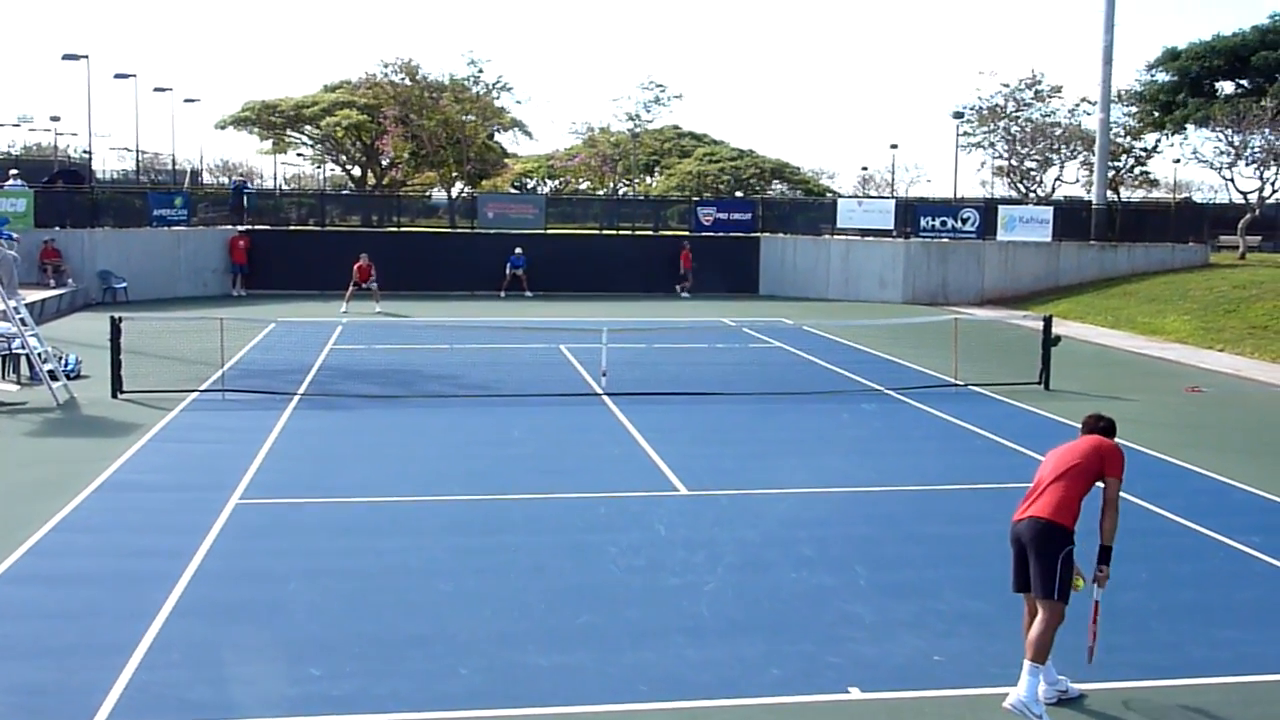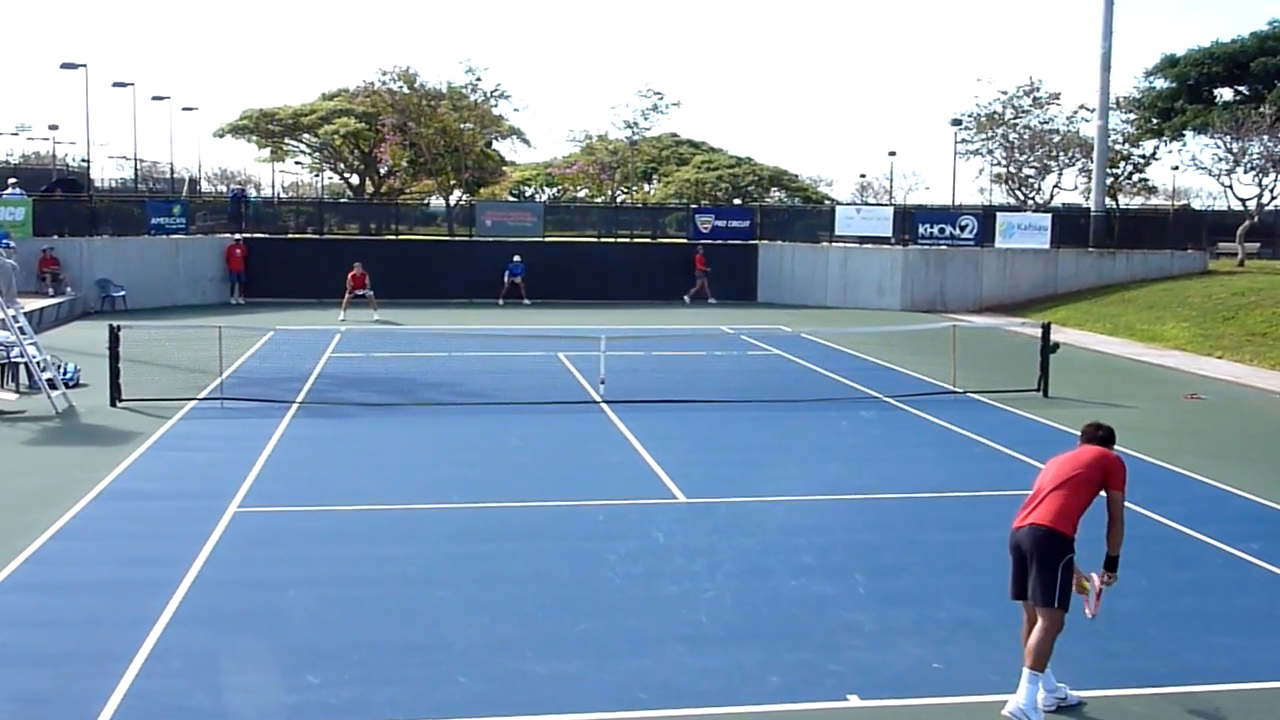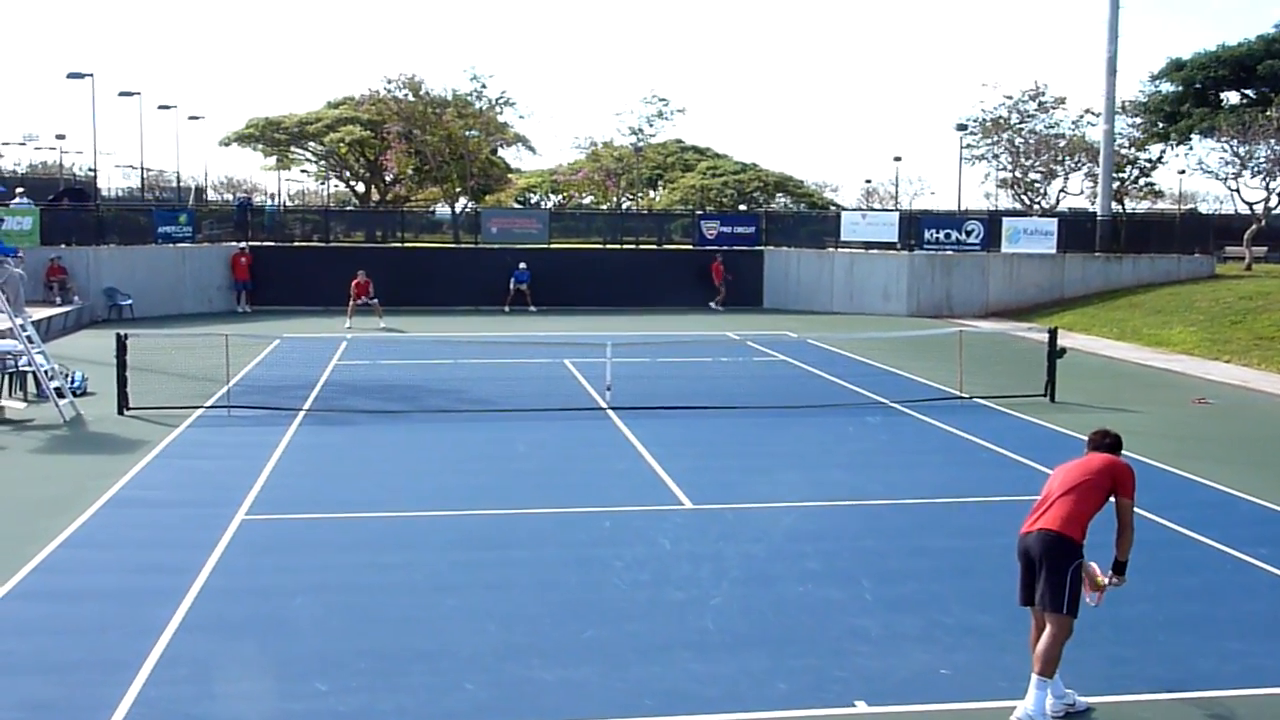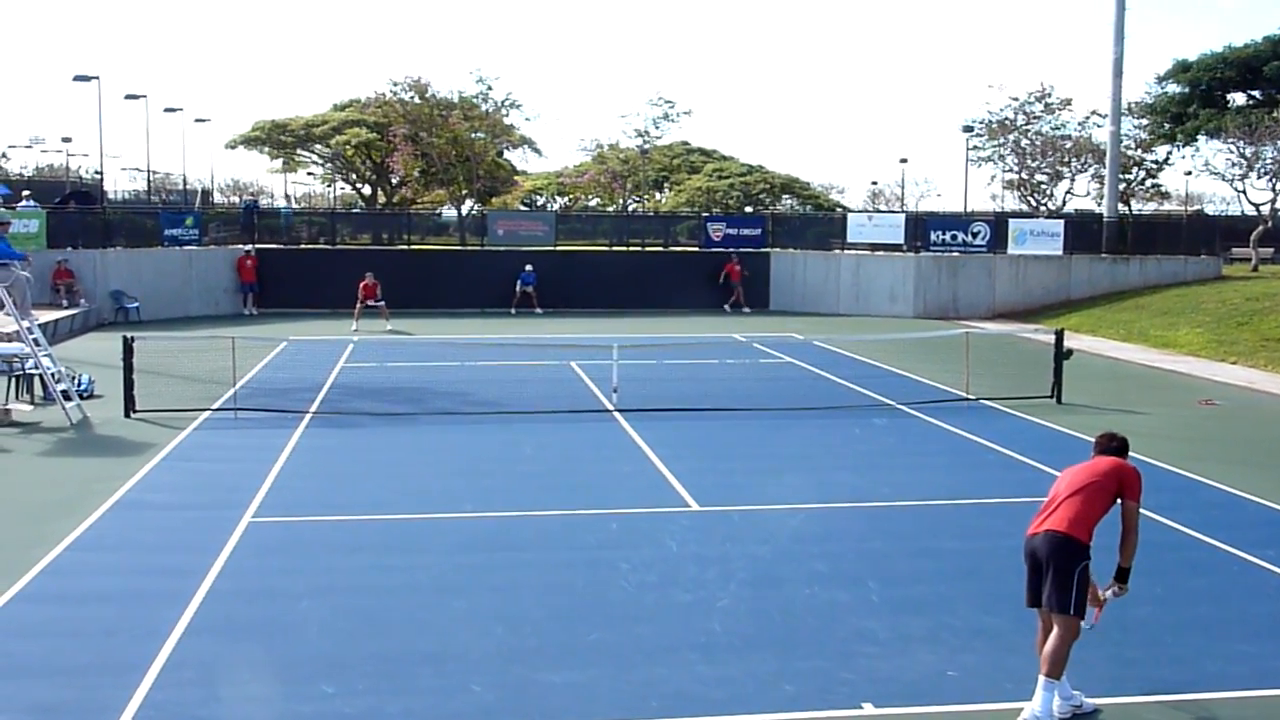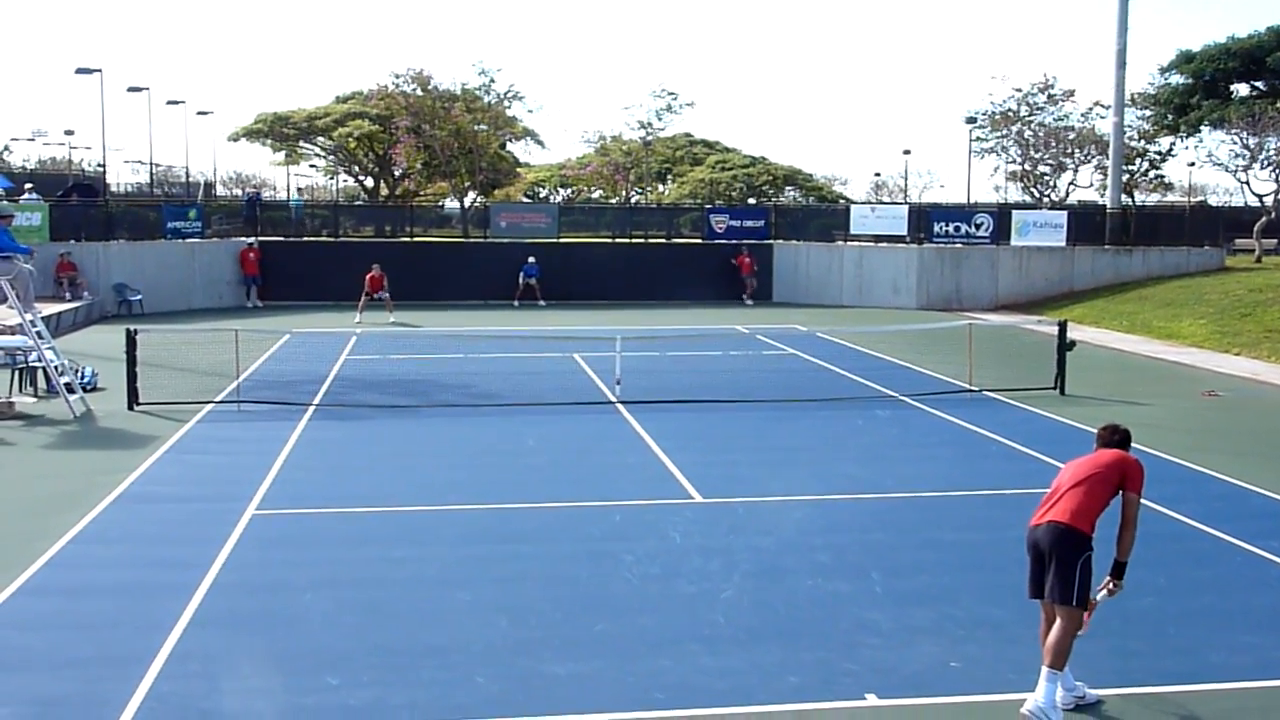
dt=0.2s
person 1, frame 1
left shoulder: (1060, 450)
right shoulder: (1111, 450)
right elbow: (1110, 507)
left wrist: (1067, 564)
right wrist: (1103, 559)
left hip: (1021, 523)
right hip: (1049, 527)
left knee: (1034, 607)
right knee: (1050, 612)
left ankle: (1048, 683)
right ankle: (1025, 693)
person 1, frame 2
left shoulder: (1059, 459)
right shoulder: (1112, 461)
right elbow: (1116, 521)
left wrist: (1073, 571)
right wrist: (1111, 566)
left hip: (1020, 531)
right hip: (1049, 535)
left knee: (1033, 615)
right knee: (1050, 621)
left ankle: (1048, 690)
person 1, frame 3
left shoulder: (1066, 467)
right shoulder: (1121, 468)
right elbow: (1126, 527)
left wrist: (1083, 570)
right wrist: (1119, 568)
left hip: (1028, 537)
right hip: (1058, 540)
left knee: (1041, 621)
right knee: (1059, 626)
person 1, frame 4
left shoulder: (1073, 470)
right shoulder: (1128, 472)
right elbow: (1129, 531)
left wrist: (1087, 585)
right wrist: (1122, 576)
left hip: (1034, 538)
right hip: (1065, 541)
left knee: (1048, 624)
right knee: (1066, 628)
person 1, frame 5
left shoulder: (1077, 463)
right shoulder: (1131, 464)
right elbow: (1129, 524)
right wrist: (1118, 572)
left hip: (1037, 529)
right hip: (1068, 532)
left knee: (1052, 615)
right knee: (1069, 619)
left ankle: (1066, 690)
